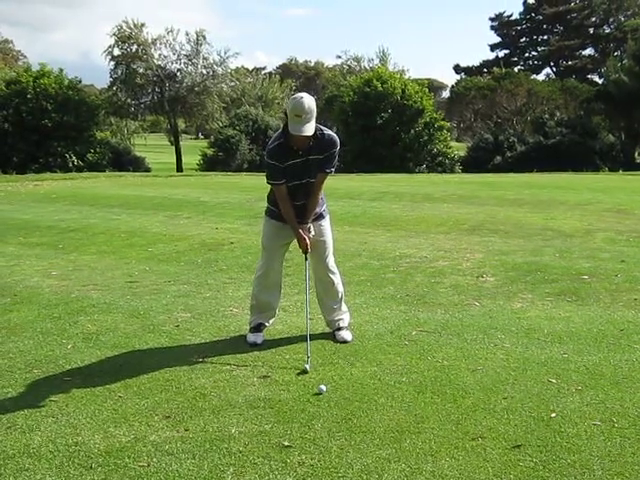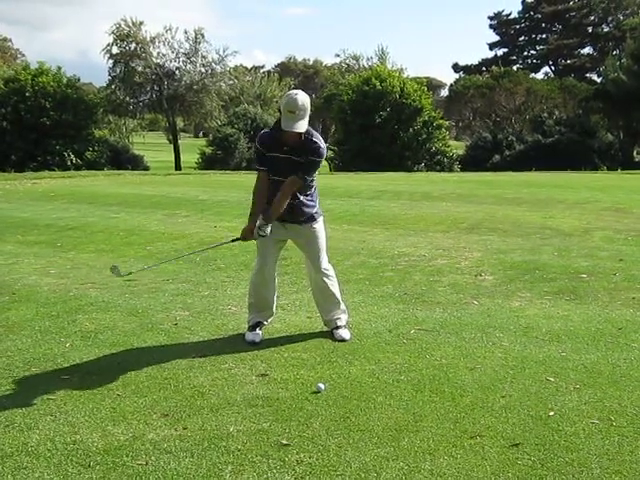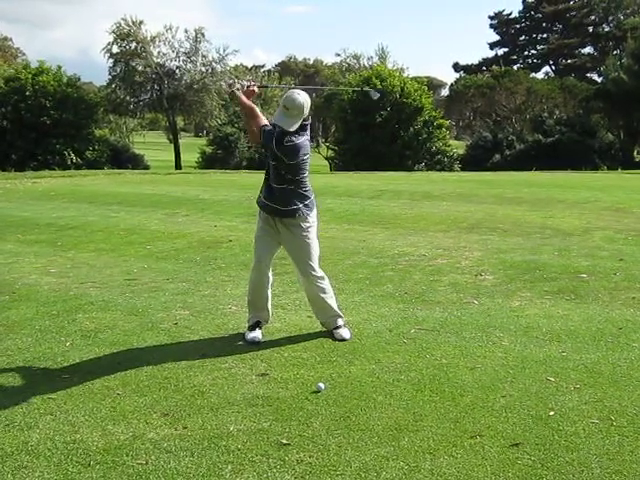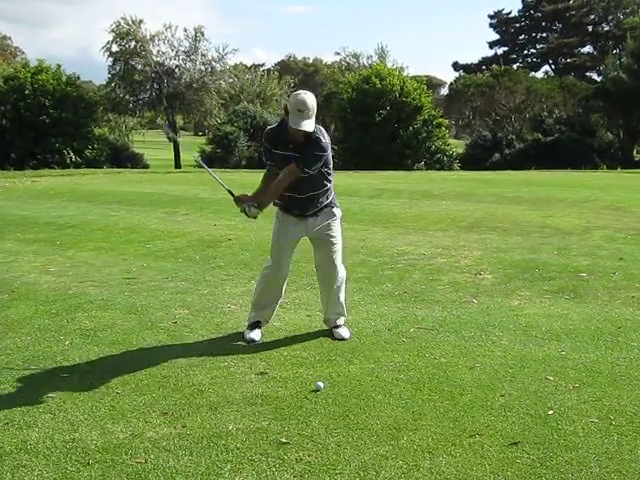
dt=0.5s
person 1, frame 1
left shoulder: (329, 141)
right shoulder: (275, 149)
left elbow: (317, 187)
right elbow: (281, 195)
left wrist: (307, 224)
right wrist: (297, 231)
left hip: (316, 215)
right hip: (279, 217)
left knee: (326, 268)
right knee: (268, 268)
left ankle: (338, 321)
right ankle: (258, 322)
person 1, frame 2
left shoulder: (315, 146)
right shoulder: (265, 139)
left elbow: (288, 189)
right elbow: (261, 183)
left wrist: (267, 224)
right wrist: (253, 220)
left hip: (306, 216)
right hip: (270, 214)
left knee: (320, 269)
right knee: (263, 268)
left ankle: (336, 319)
right ankle: (257, 320)
person 1, frame 3
left shoulder: (290, 144)
right shoulder: (293, 124)
left elbow: (259, 125)
right elbow: (255, 134)
left wrist: (242, 101)
right wrist: (246, 101)
left hip: (296, 217)
right hip: (269, 213)
left knee: (310, 272)
right knee: (259, 267)
left ankle: (334, 321)
right ankle: (257, 320)
person 1, frame 4
left shoulder: (319, 142)
right shoulder: (273, 135)
left elbow: (286, 179)
right elbow: (272, 173)
left wrist: (256, 199)
right wrist: (256, 199)
left hip: (323, 213)
right hip: (291, 214)
left knee: (332, 268)
right knee: (276, 268)
left ankle: (335, 319)
right ankle: (257, 319)
